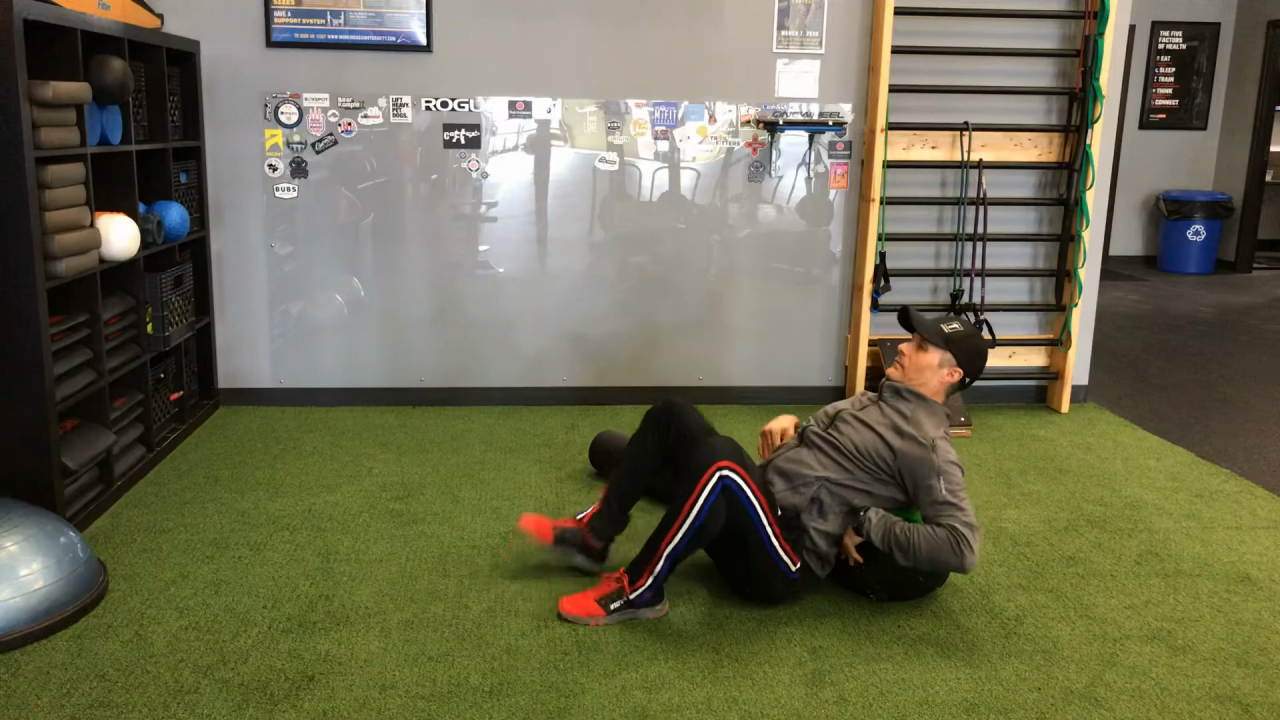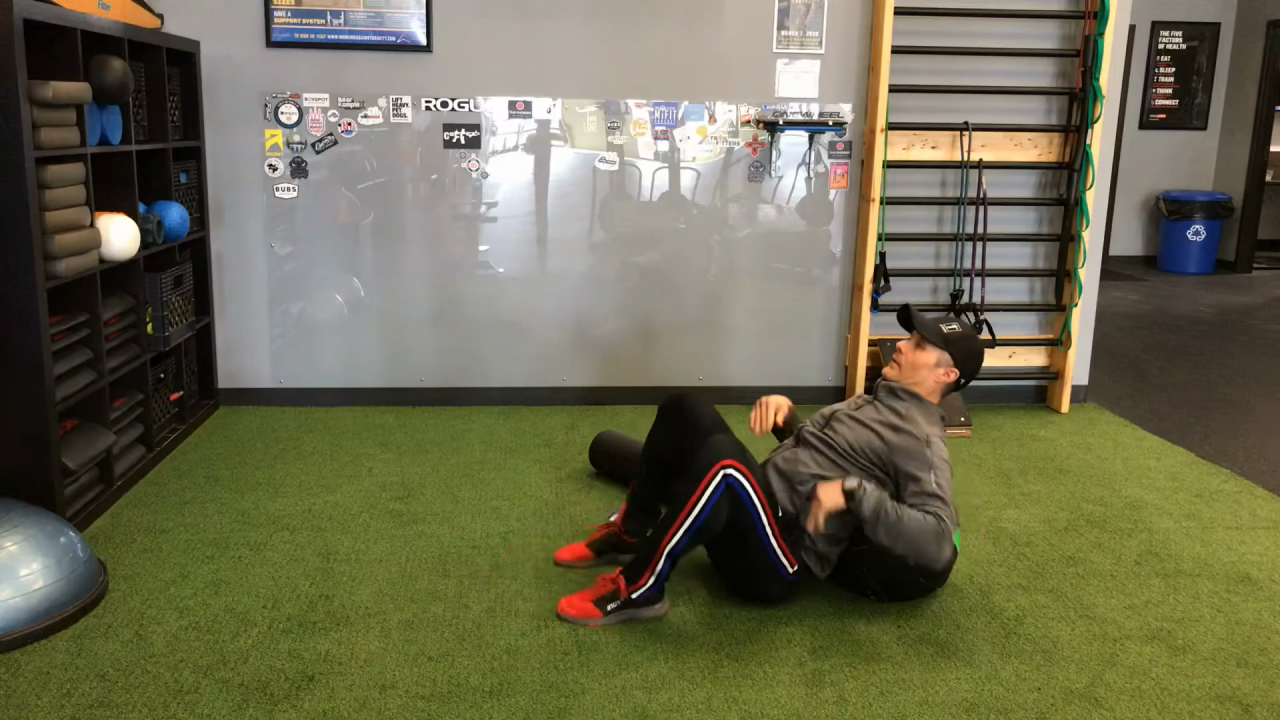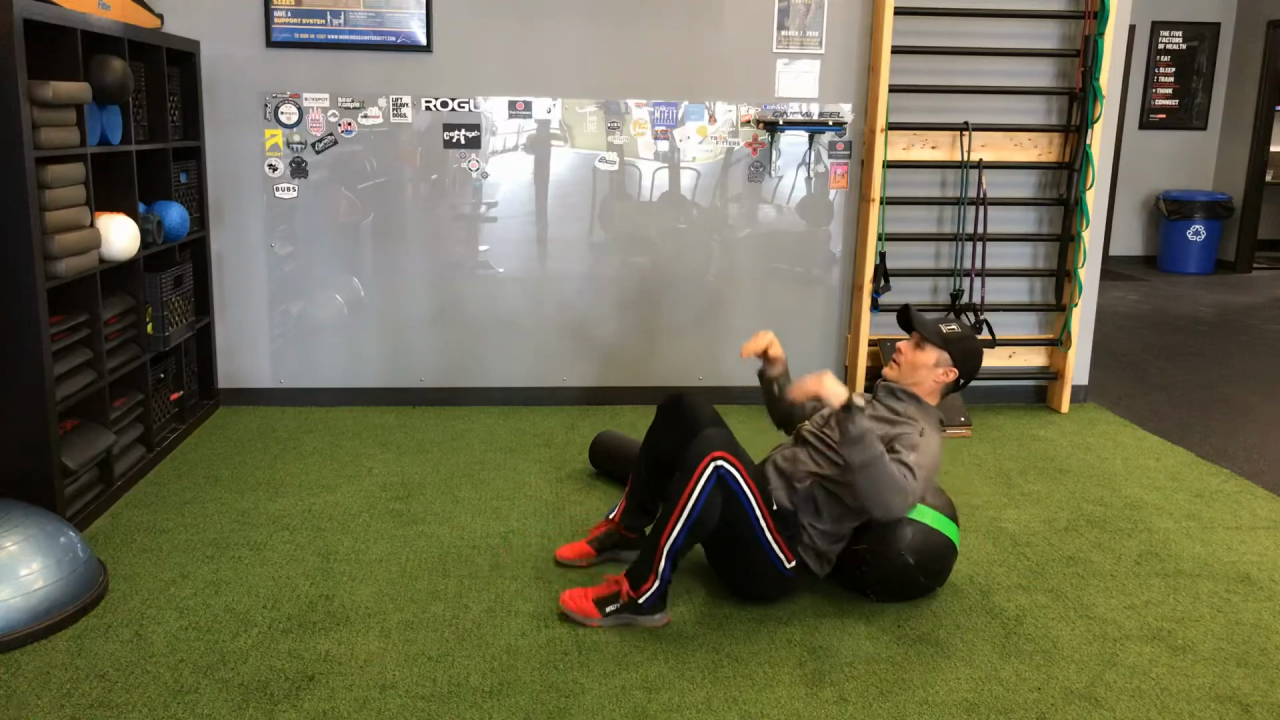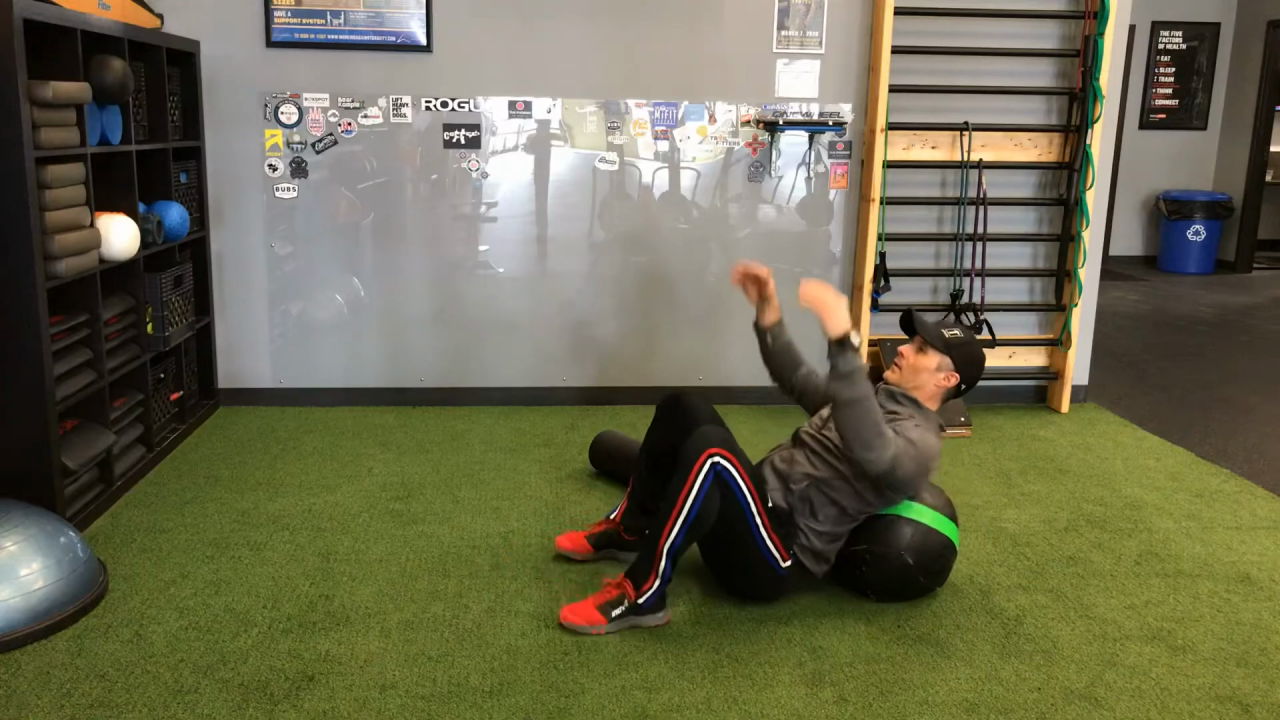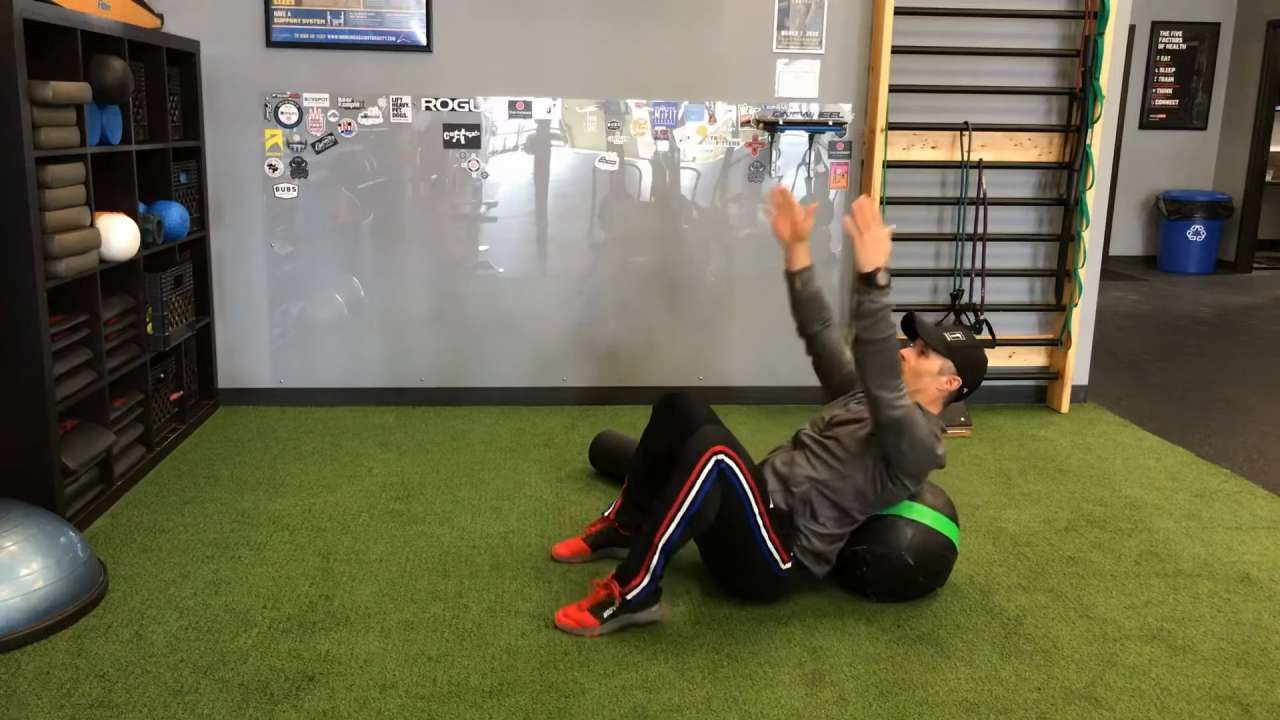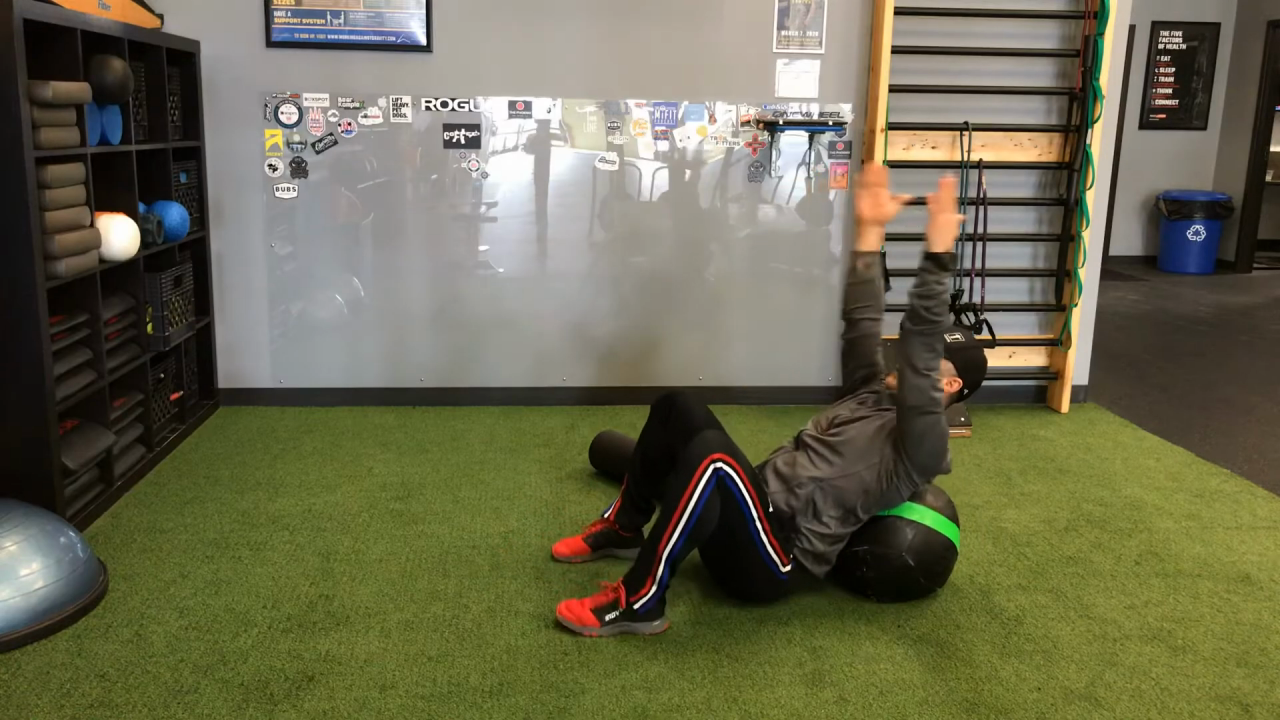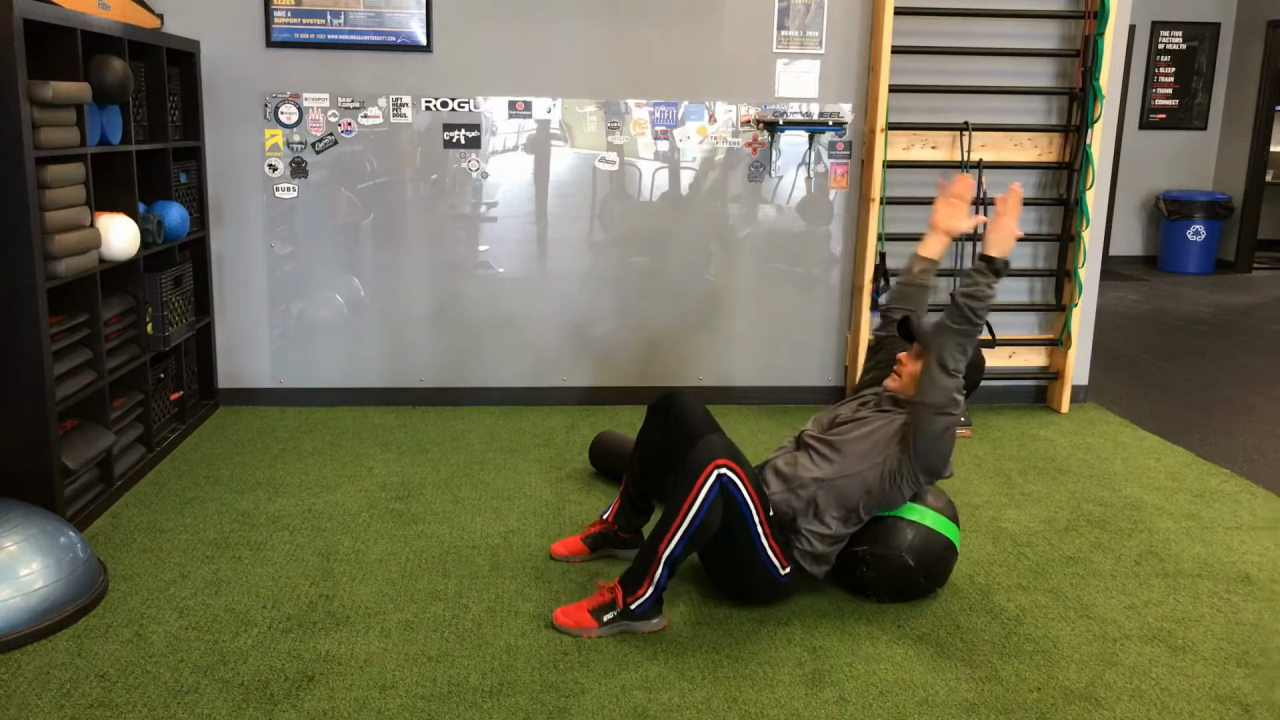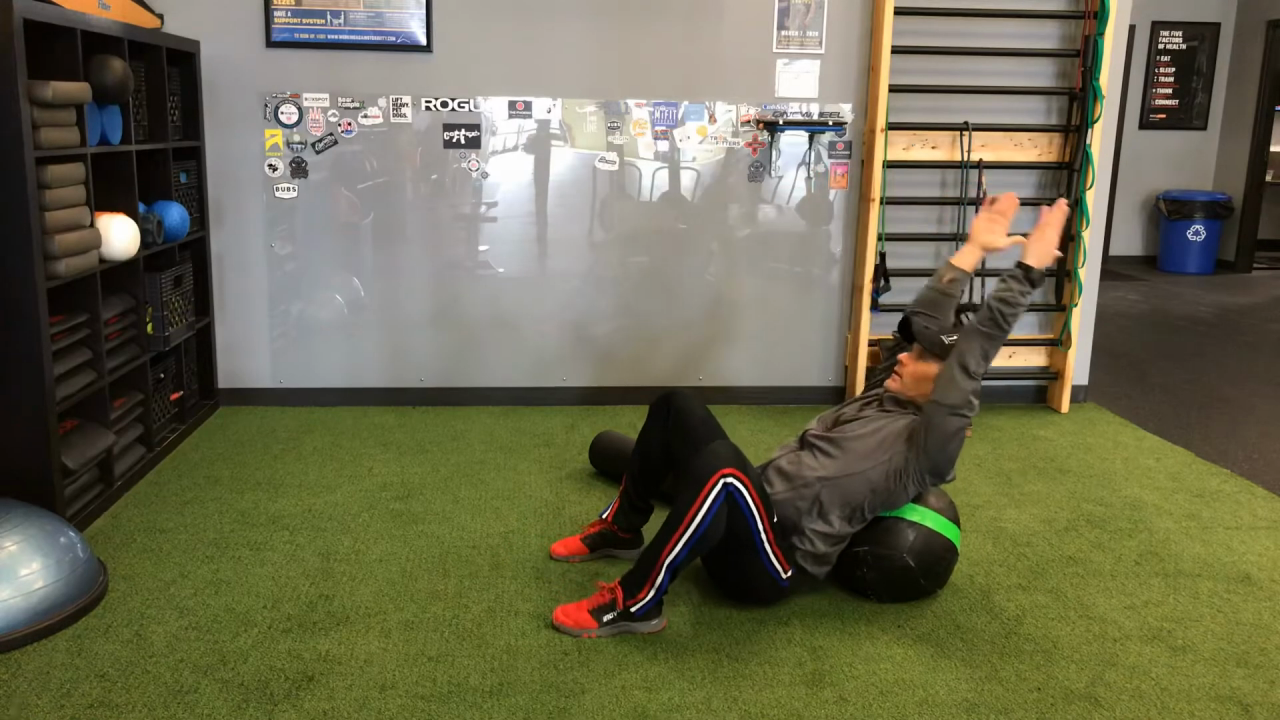
dt=0.2s
person 1, frame 1
left shoulder: (926, 445)
right shoulder: (879, 400)
left elbow: (961, 547)
left wrist: (865, 524)
right wrist: (793, 426)
left hip: (777, 559)
right hip: (752, 509)
left knee: (718, 454)
right knee: (671, 416)
left ankle: (639, 589)
right ankle: (593, 536)
person 1, frame 2
left shoulder: (920, 442)
right shoulder: (877, 400)
left elbow: (937, 544)
left wrist: (854, 492)
right wrist: (785, 408)
left hip: (776, 559)
right hip: (753, 510)
left knee: (722, 454)
right knee: (685, 411)
left ankle: (637, 589)
right ankle: (629, 533)
person 1, frame 3
left shoulder: (918, 438)
right shoulder: (876, 400)
left elbow: (888, 500)
right elbow: (795, 421)
left wrist: (846, 405)
right wrist: (775, 365)
left hip: (773, 558)
right hip: (750, 510)
left knee: (713, 449)
right knee: (684, 409)
left ankle: (640, 594)
right ankle: (627, 531)
person 1, frame 4
left shoulder: (918, 442)
right shoulder: (877, 399)
left elbow: (869, 450)
right elbow: (794, 380)
left wrist: (844, 338)
right wrist: (768, 310)
left hip: (769, 557)
right hip: (751, 510)
left knee: (708, 447)
right knee: (683, 407)
left ankle: (641, 596)
right ankle: (626, 532)
person 1, frame 5
left shoulder: (917, 444)
right shoulder: (864, 394)
left elbow: (887, 383)
right elbow: (819, 334)
left wrist: (872, 275)
right wrist: (797, 250)
left hip: (768, 558)
right hip: (750, 513)
left knee: (710, 450)
right knee: (681, 407)
left ankle: (632, 593)
right ankle: (623, 530)
person 1, frame 6
left shoulder: (921, 445)
right shoulder: (872, 395)
left elbow: (921, 361)
right elbow: (861, 321)
left wrist: (938, 255)
right wrist: (868, 232)
left hip: (768, 560)
right hip: (749, 512)
left knee: (709, 454)
right knee: (677, 408)
left ankle: (638, 603)
right ankle: (622, 530)
person 1, frame 7
left shoulder: (921, 444)
right shoulder: (880, 394)
left elbow: (949, 355)
right elbow: (896, 319)
left wrist: (991, 260)
right wrist: (936, 239)
left hip: (769, 561)
right hip: (751, 513)
left knee: (712, 460)
right knee: (675, 408)
left ankle: (634, 603)
right ankle: (621, 530)
person 1, frame 8
left shoulder: (926, 445)
right shoulder: (889, 398)
left elbow: (970, 359)
right elbow: (923, 322)
left wrist: (1028, 269)
right wrist: (971, 250)
left hip: (767, 562)
right hip: (750, 514)
left knee: (717, 468)
right knee: (676, 408)
left ankle: (634, 604)
right ankle: (620, 530)
